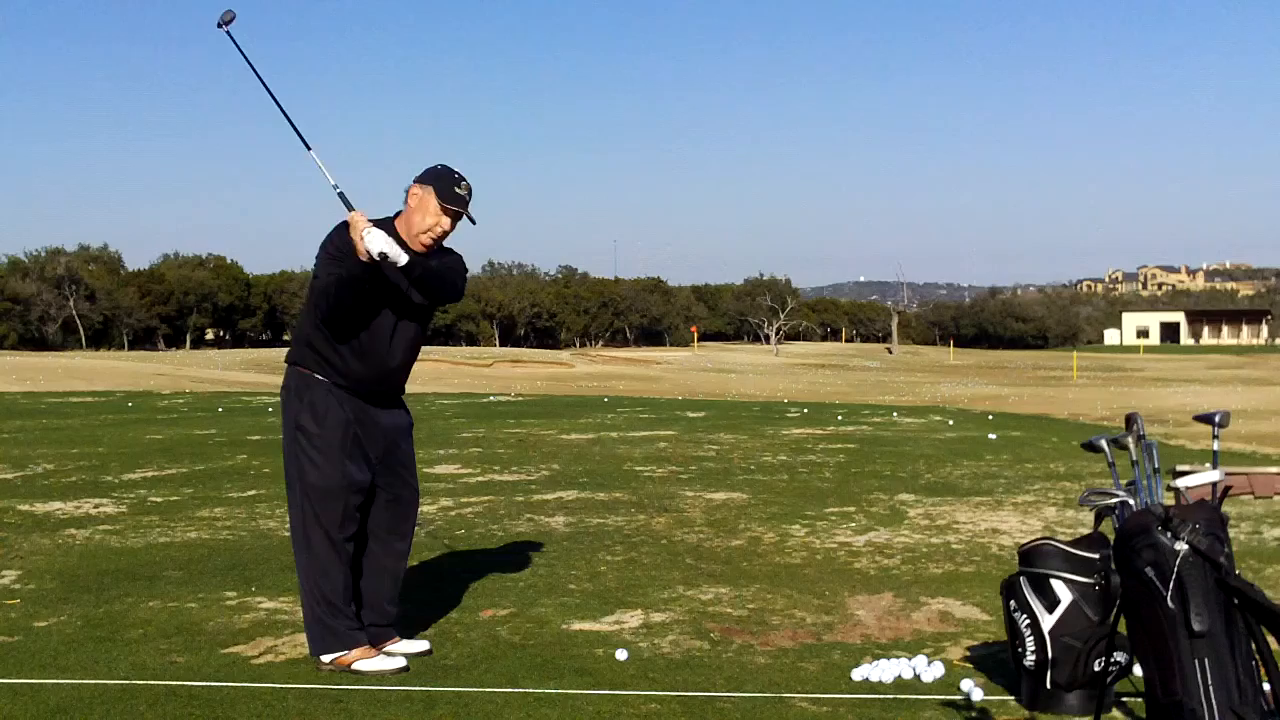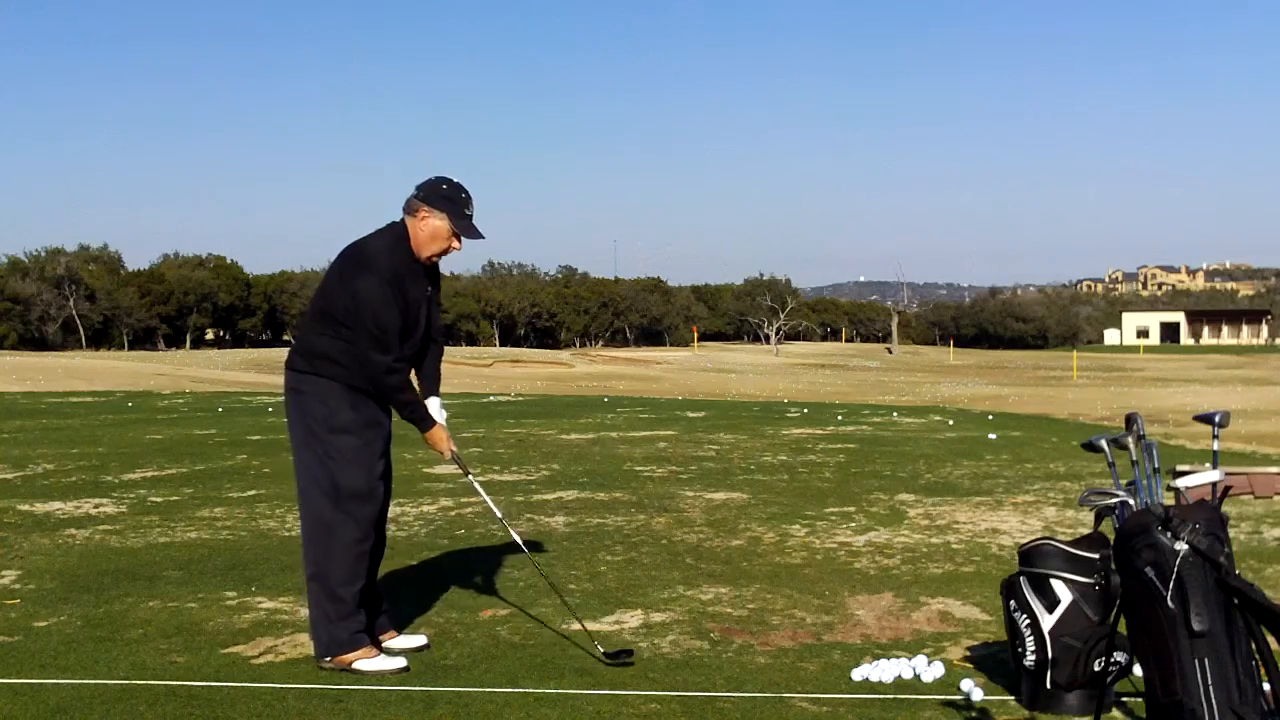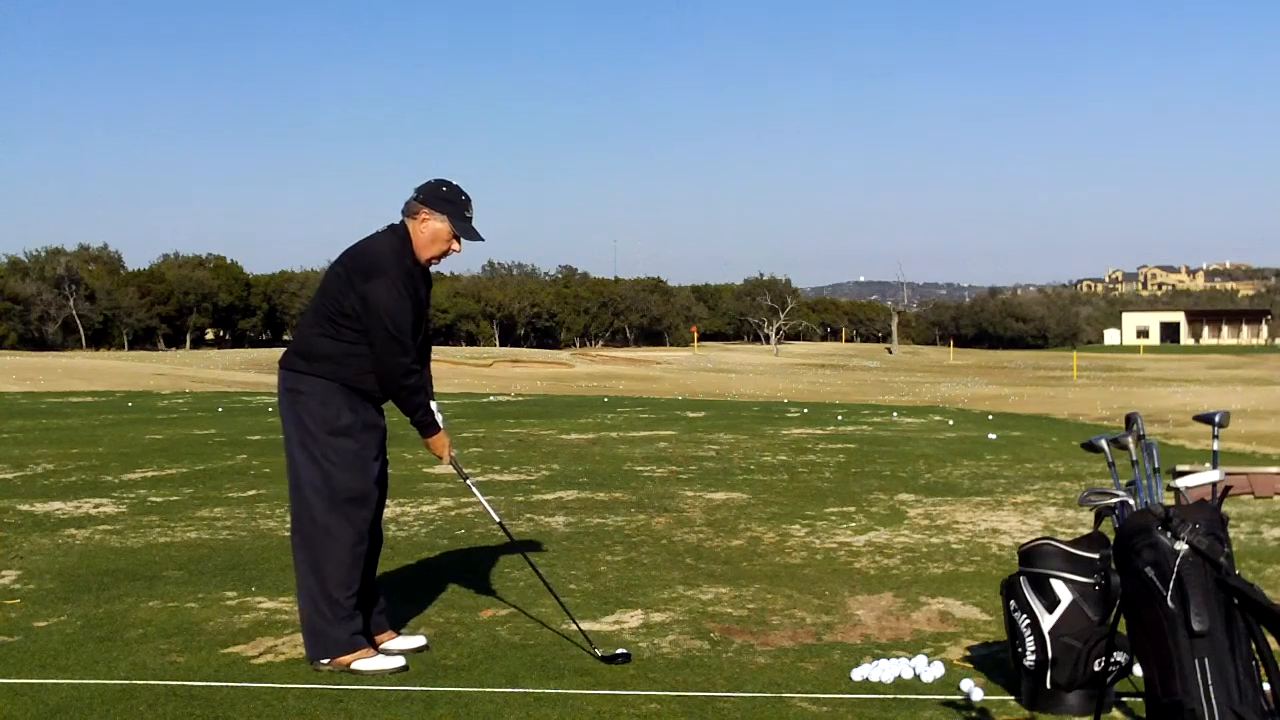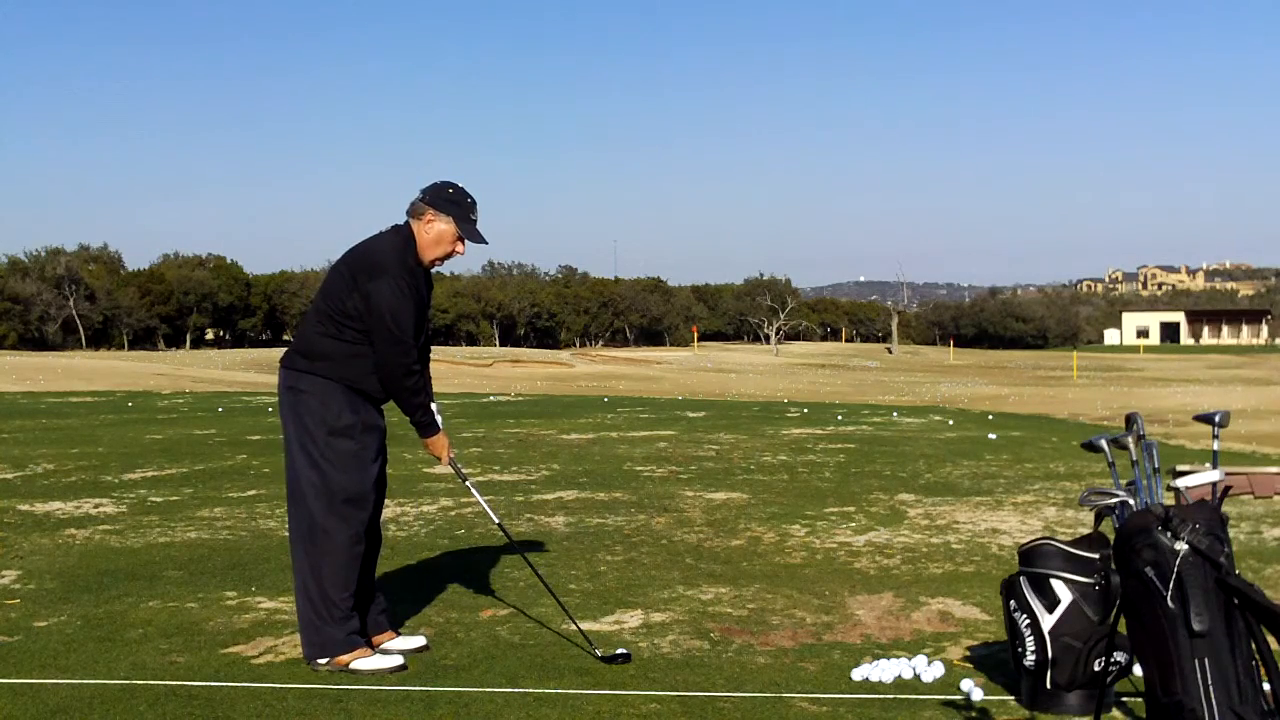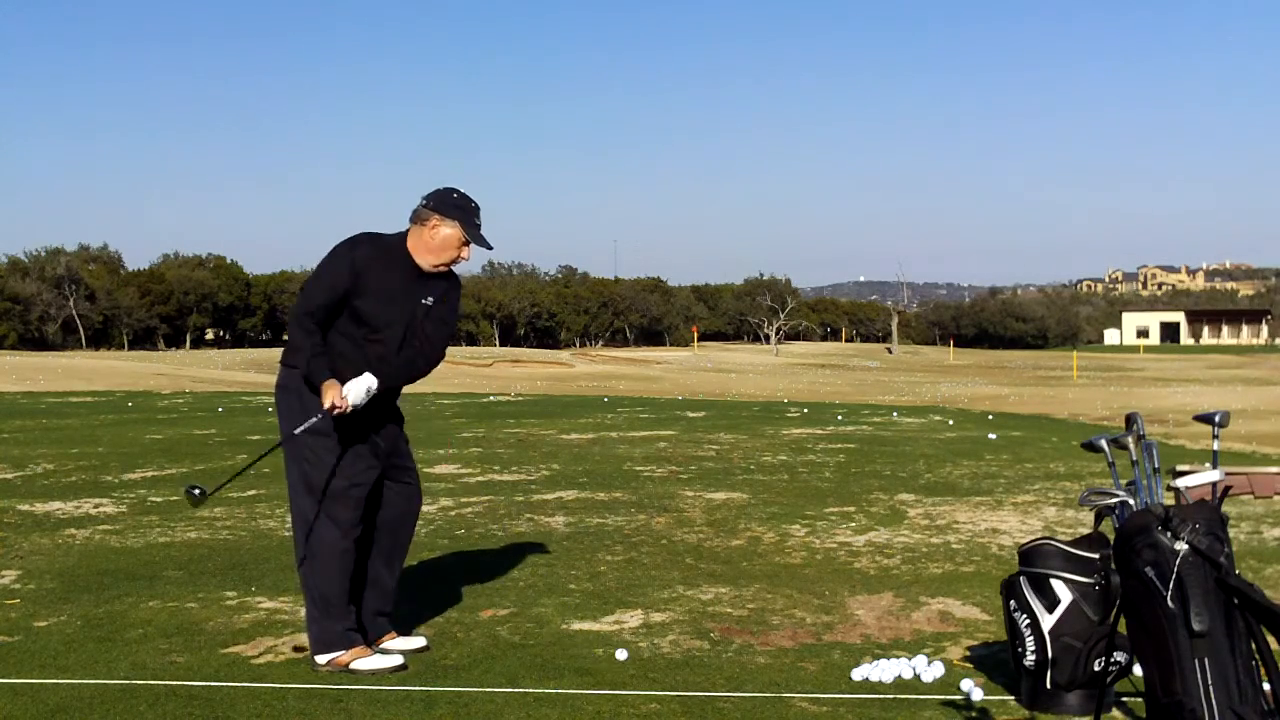
dt=1s
person 1, frame 1
left shoulder: (444, 263)
right shoulder: (346, 239)
left elbow: (447, 289)
right elbow: (331, 310)
left wrist: (397, 258)
right wrist: (363, 261)
left hip: (385, 403)
right hip: (323, 394)
left knee: (393, 512)
right knee: (331, 512)
left ankle: (377, 630)
right ankle: (338, 643)
person 1, frame 2
left shoulder: (424, 268)
right shoulder: (372, 264)
left elbow: (429, 337)
right elbow: (381, 359)
left wrist: (431, 399)
right wrist: (425, 424)
left hip: (362, 396)
right hip: (326, 392)
left knee: (368, 506)
right knee: (344, 507)
left ankle: (371, 624)
right ankle: (341, 641)
person 1, frame 3
left shoulder: (412, 268)
right shoulder: (380, 264)
left elbow: (413, 351)
right elbow: (393, 359)
left wrist: (431, 410)
right wrist: (429, 427)
left hip: (354, 396)
right hip: (321, 393)
left knee: (362, 509)
right knee: (338, 511)
left ankle: (368, 627)
right ankle: (337, 644)
person 1, frame 4
left shoulder: (412, 268)
right shoulder: (385, 264)
left elbow: (414, 352)
right elbow: (395, 359)
left wrist: (431, 413)
right wrist: (428, 428)
left hip: (353, 397)
right hip: (323, 394)
left knee: (361, 511)
right knee: (334, 513)
left ankle: (370, 626)
right ankle: (333, 644)
person 1, frame 5
left shoulder: (445, 287)
right shoulder: (364, 254)
left elbow: (426, 352)
right elbow: (309, 313)
left wrist: (368, 383)
right wrist: (324, 381)
left hip: (375, 405)
right hip: (314, 394)
left knee: (396, 507)
right knee: (333, 512)
left ankle: (374, 625)
right ankle: (336, 642)
